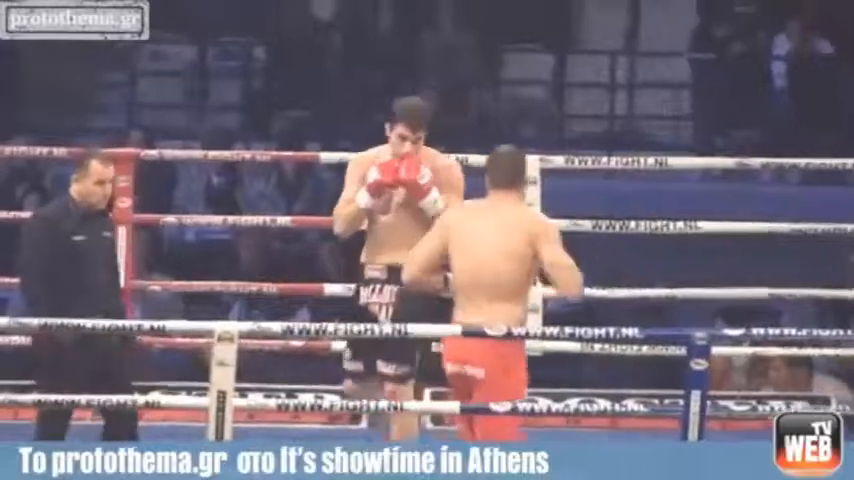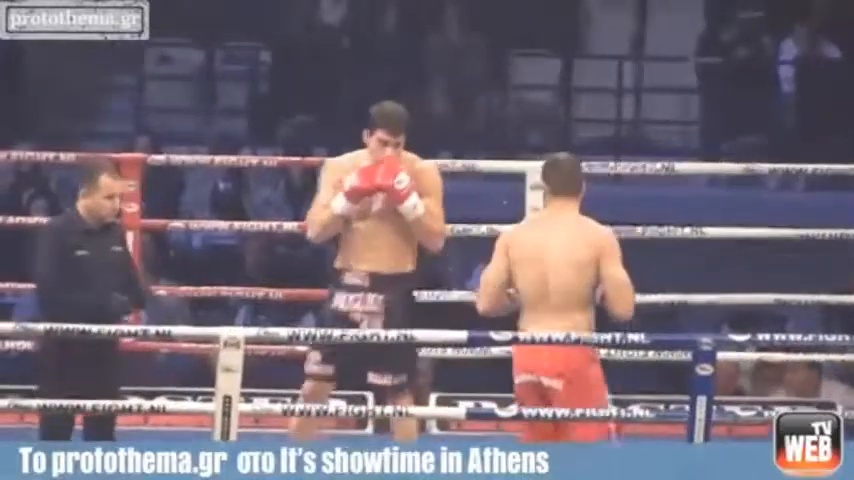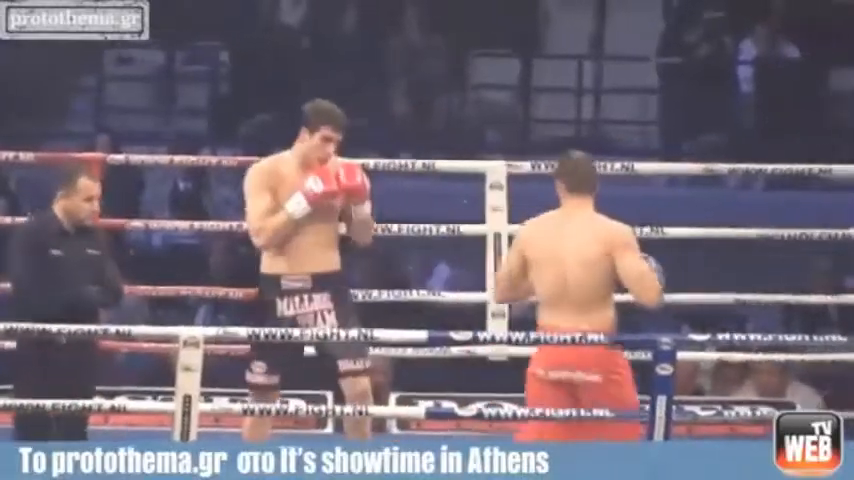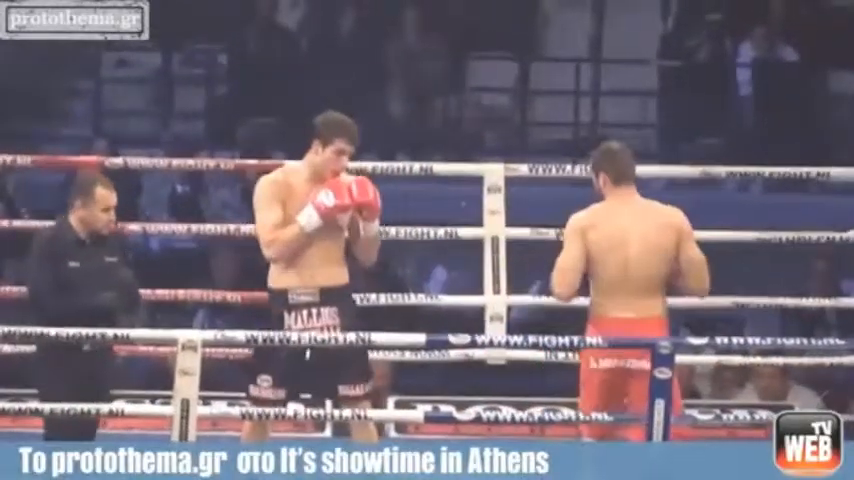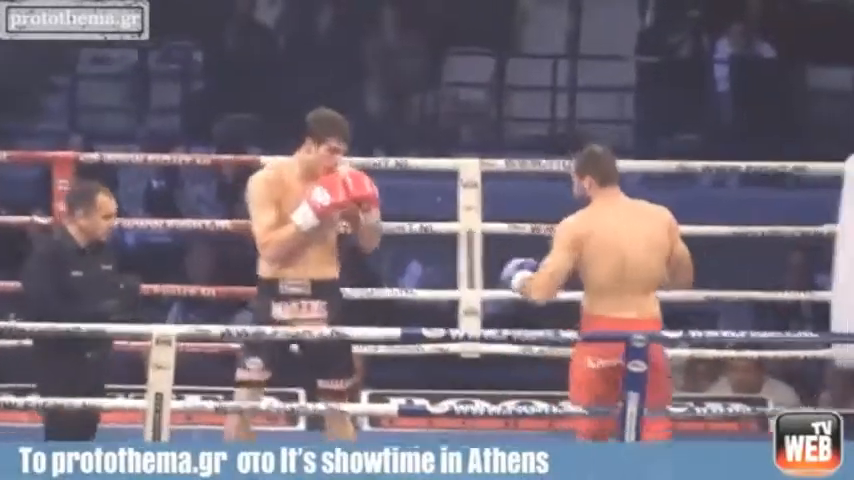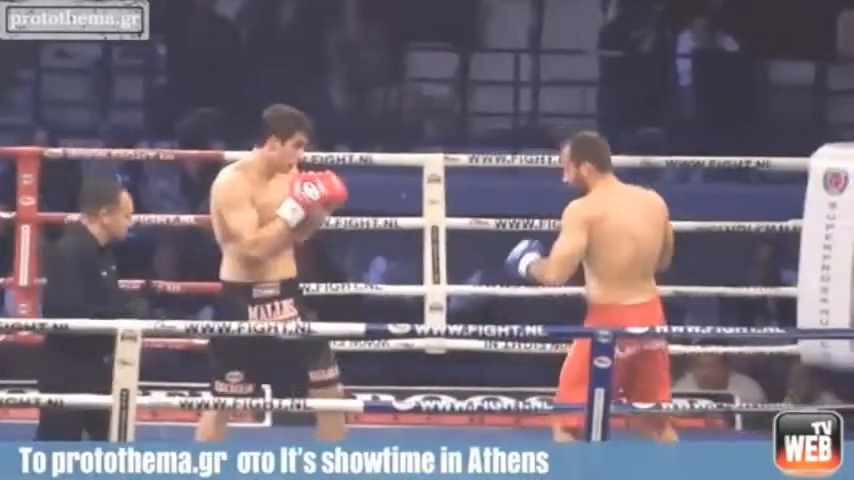
dt=0.3s
person 1, frame 1
left shoulder: (443, 168)
right shoulder: (364, 163)
right elbow: (341, 227)
left wrist: (428, 195)
right wrist: (369, 194)
right hip: (371, 276)
left knee: (396, 389)
right knee: (355, 386)
person 1, frame 2
left shoulder: (422, 172)
right shoulder: (338, 167)
left elbow: (436, 240)
right elbow: (315, 232)
left wrist: (406, 200)
right wrist: (346, 200)
left hip: (393, 288)
right hip: (347, 283)
left knee: (397, 396)
right knee: (313, 389)
person 1, frame 3
left shoulder: (342, 172)
right shoulder: (264, 172)
left elbow: (363, 238)
right elbow: (261, 236)
left wrist: (361, 202)
right wrist: (304, 200)
left hip: (329, 287)
right hip: (280, 289)
left knee: (359, 388)
right knee: (262, 397)
person 1, frame 4
left shoulder: (350, 187)
right shoulder: (274, 185)
left elbow: (367, 257)
right elbow: (272, 248)
left wrist: (371, 219)
right wrist: (316, 212)
left hip: (336, 302)
right hip: (287, 304)
left knee: (359, 410)
person 1, frame 5
left shoulder: (345, 178)
right shoulder: (267, 181)
left elbow: (369, 243)
right elbow: (269, 247)
left wrist: (370, 210)
right wrist: (311, 212)
left hip: (323, 295)
right hip: (276, 295)
left knee: (336, 403)
right knee: (246, 398)
person 1, frame 6
left shoulder: (290, 174)
right shoulder: (232, 182)
right elbow: (256, 246)
left wrist: (321, 209)
right wrist: (295, 206)
left hip: (286, 294)
right hip: (243, 299)
left knee: (329, 390)
right knee: (223, 401)
person 2, frame 1
left shoulder: (453, 218)
right shoulder: (535, 225)
left elbow: (410, 274)
right elbow: (572, 288)
left hip: (458, 345)
right hip: (501, 348)
left knee: (477, 435)
right knee: (497, 446)
person 2, frame 2
left shoulder: (513, 236)
right shoulder: (599, 237)
left elbow: (485, 304)
right elbow: (623, 309)
right wrist: (604, 292)
left hip: (527, 355)
right hip: (573, 357)
person 2, frame 3
left shoulder: (530, 232)
right shoulder: (614, 234)
left elbow: (501, 293)
right elbow: (650, 296)
right wrist: (651, 272)
left hip: (549, 352)
right hip: (599, 353)
right knee: (629, 443)
person 2, frame 4
left shoulder: (583, 222)
right shoulder: (672, 220)
left elbow: (563, 289)
right elbow: (700, 285)
left hip: (603, 336)
right hip: (651, 337)
left knee: (596, 435)
person 2, frame 5
left shoulder: (576, 227)
right shoulder: (661, 219)
left elbow: (540, 293)
right elbow: (684, 278)
left wrist: (517, 278)
left hip: (600, 335)
right hip: (646, 334)
left knee: (590, 435)
right knee: (653, 437)
person 2, frame 6
left shoulder: (584, 210)
right shoulder: (654, 203)
left elbow: (555, 274)
left wrist: (525, 261)
left hip: (608, 323)
right hip: (649, 319)
left knee: (568, 423)
right knee: (655, 419)
person 3, frame 1
left shoulder: (103, 220)
right shoulder: (48, 221)
right elbow: (32, 282)
left wrist: (120, 317)
left hip: (103, 332)
right hip: (63, 337)
left knee: (123, 410)
right knee: (55, 414)
person 3, frame 2
left shoulder: (114, 233)
right shoulder: (56, 234)
left elbow: (129, 282)
right elbow: (51, 294)
left wrist: (134, 300)
right wrist: (105, 304)
left hip: (103, 342)
right hip: (63, 346)
left knee: (102, 425)
right knee: (57, 423)
person 3, frame 3
left shoulder: (94, 238)
right shoulder: (31, 234)
left elbow: (113, 292)
right elbow: (26, 295)
left wrist: (101, 292)
right wrist: (78, 296)
left hip: (82, 347)
right hip: (40, 349)
left knee: (74, 428)
right knee: (33, 428)
person 3, frame 4
left shoulder: (111, 244)
right shoulder: (48, 244)
left elbow: (129, 300)
right elbow: (44, 305)
left wrist: (124, 292)
right wrist: (96, 303)
left hip: (98, 354)
right hip: (60, 355)
left knee: (83, 433)
right knee: (62, 434)
person 3, frame 5
left shoulder: (103, 251)
right shoulder: (47, 254)
right elbow: (42, 317)
left wrist: (123, 300)
right wrist: (99, 313)
left hip: (94, 362)
right hip: (59, 365)
left knee: (81, 436)
right knee: (64, 439)
person 3, frame 6
left shoulder: (100, 250)
right shoulder: (69, 253)
right elbow: (75, 317)
left wrist: (128, 308)
right wrist: (128, 313)
left hip: (99, 366)
right hip: (68, 370)
